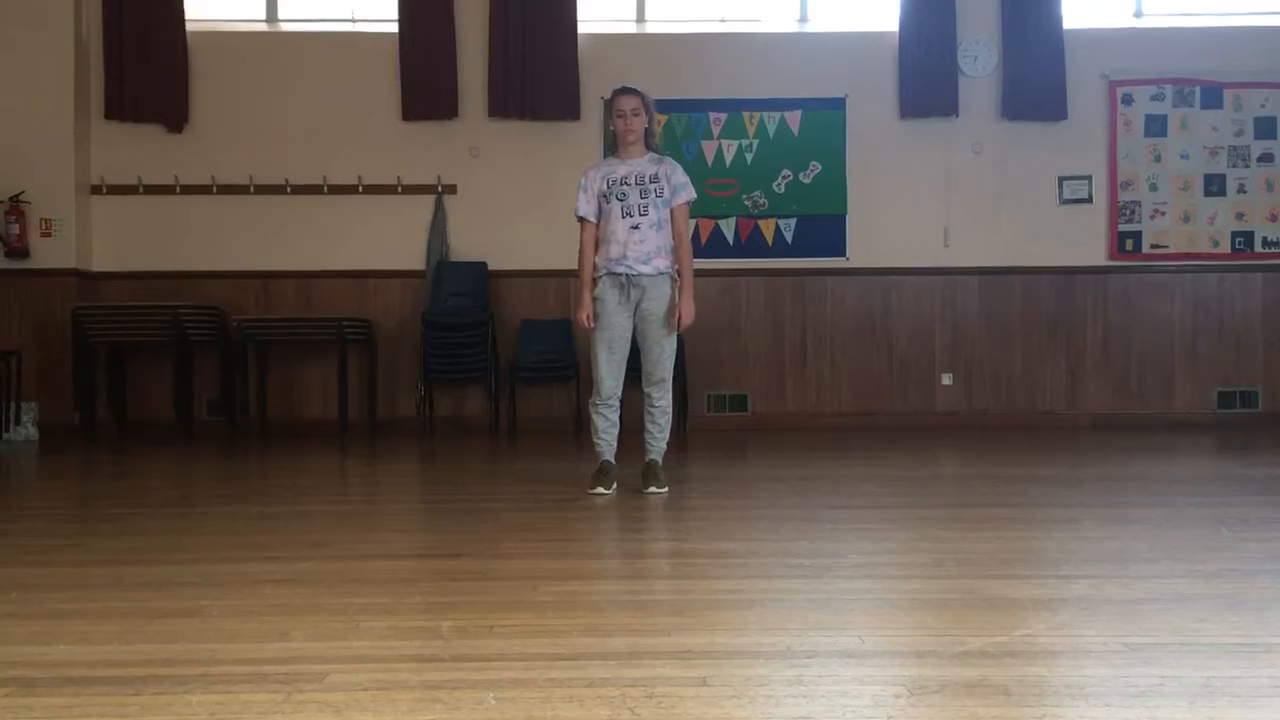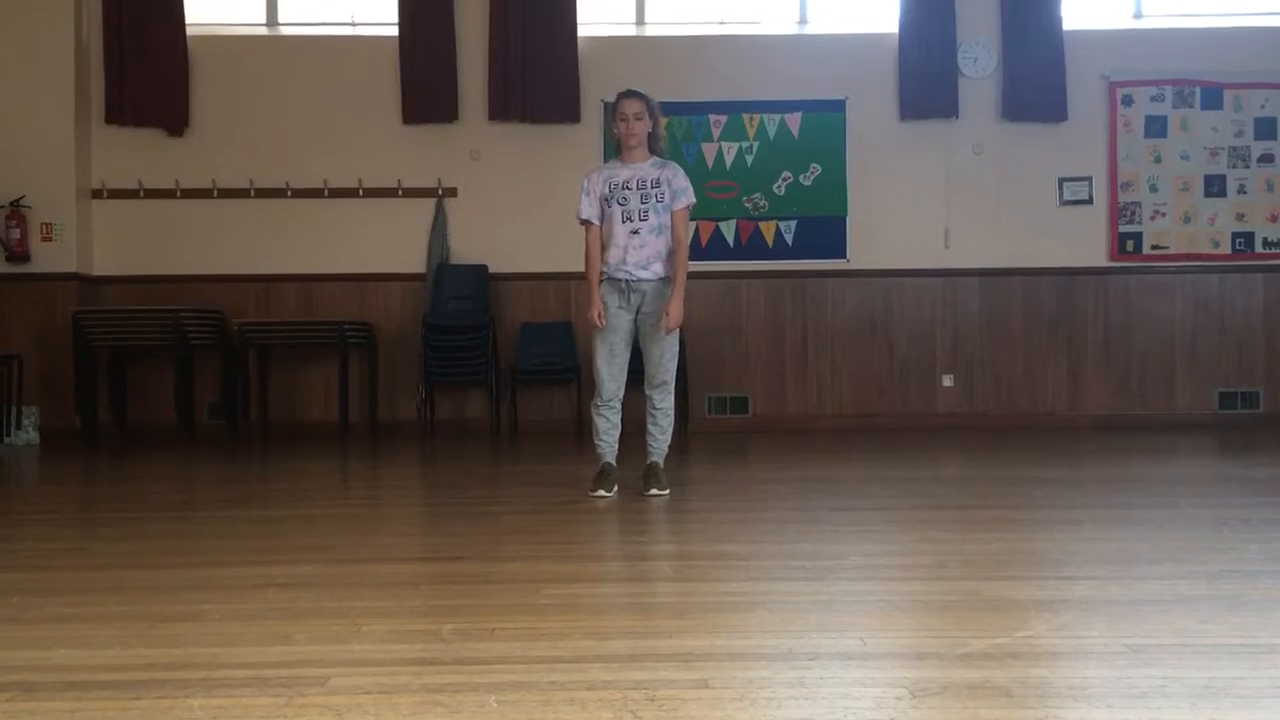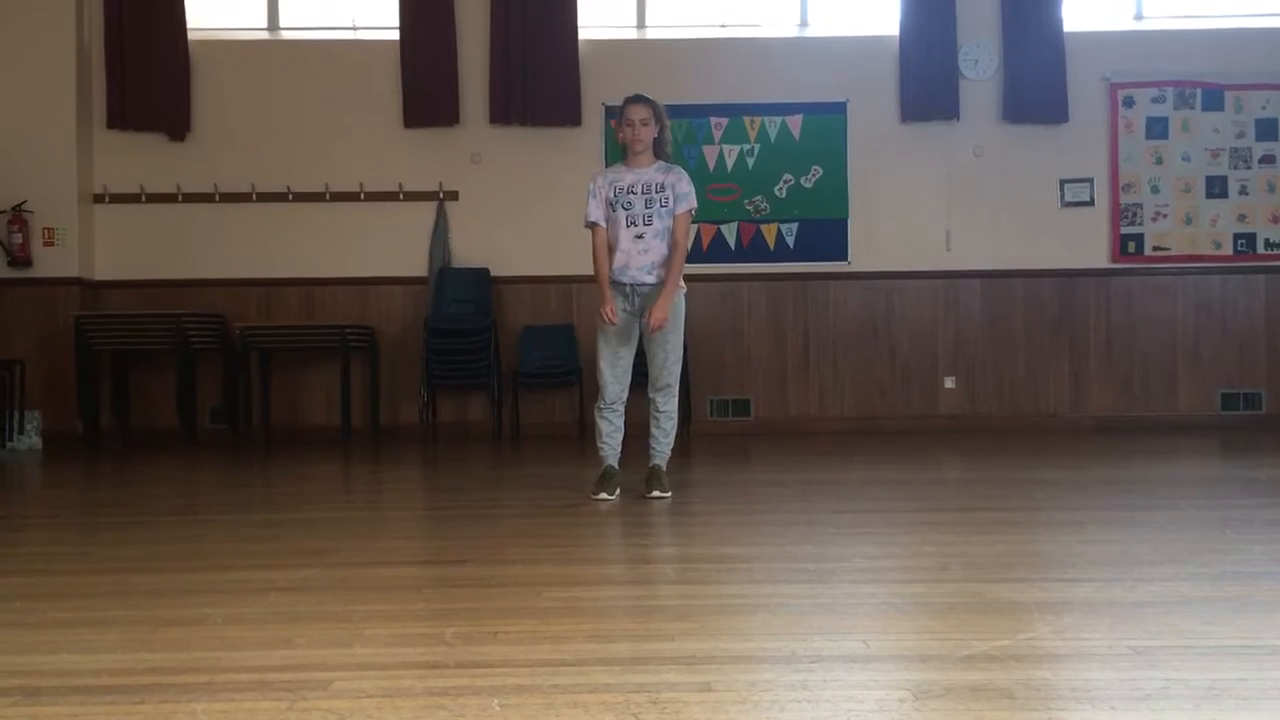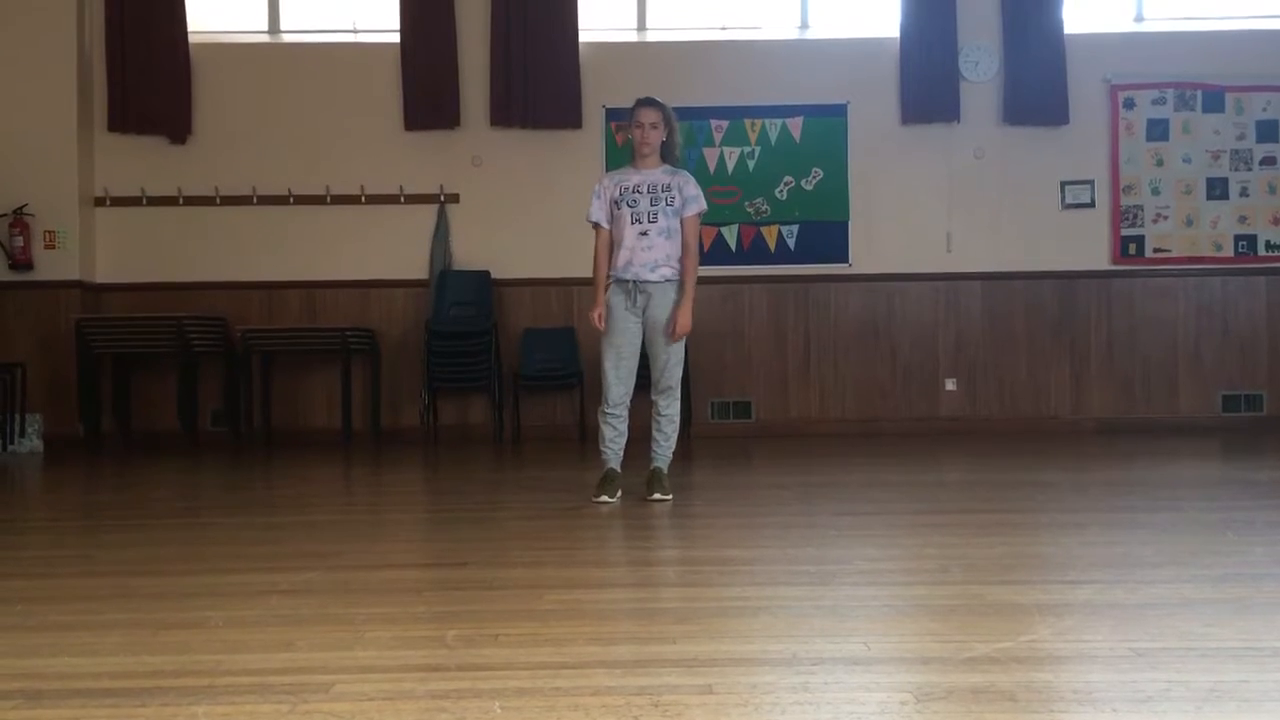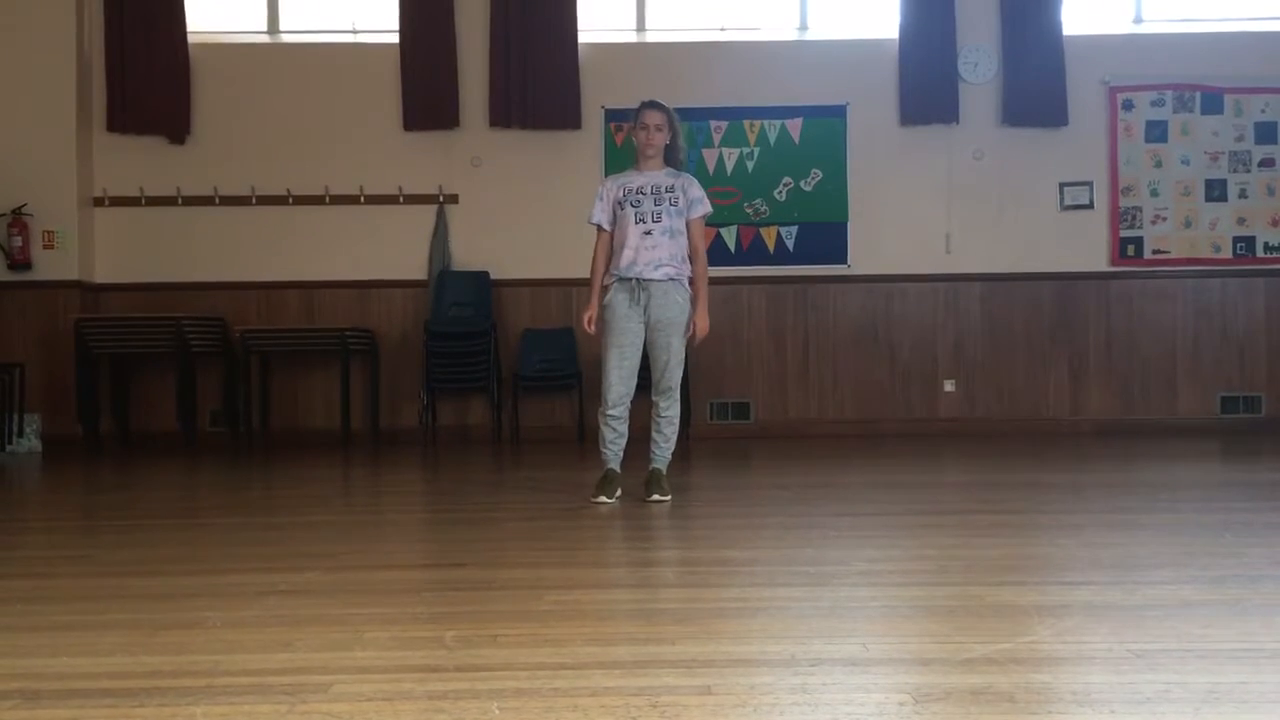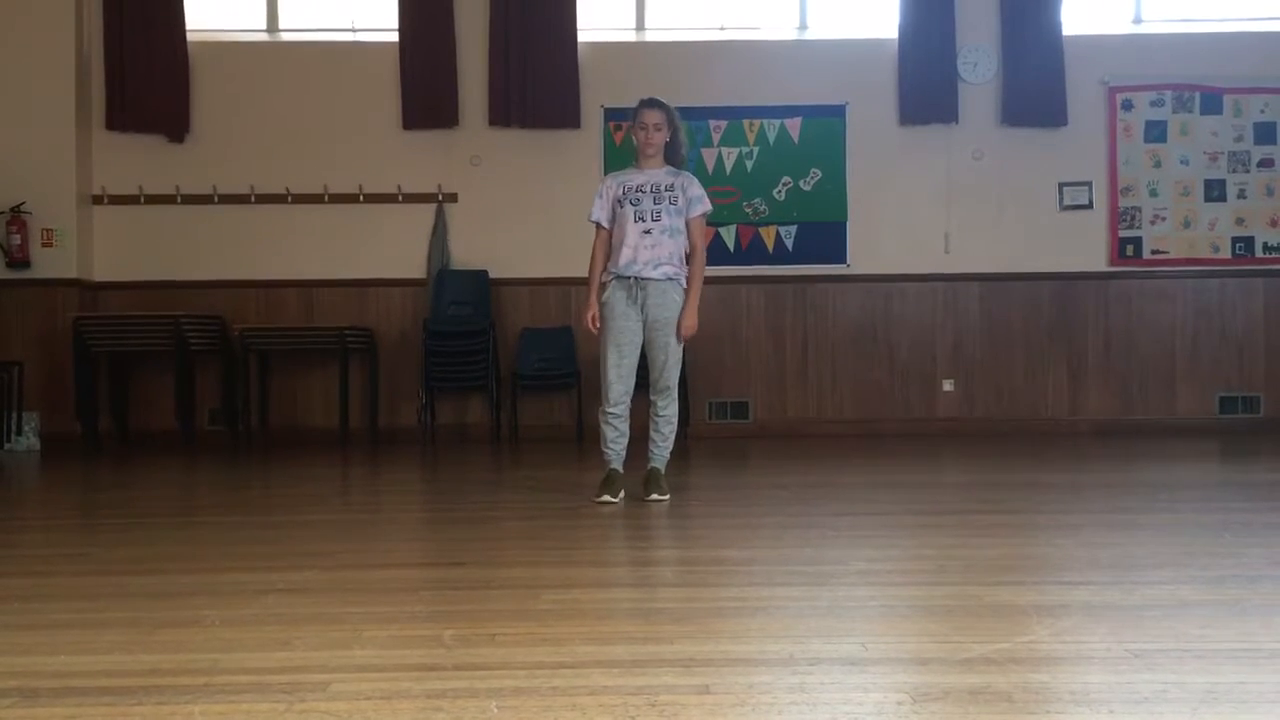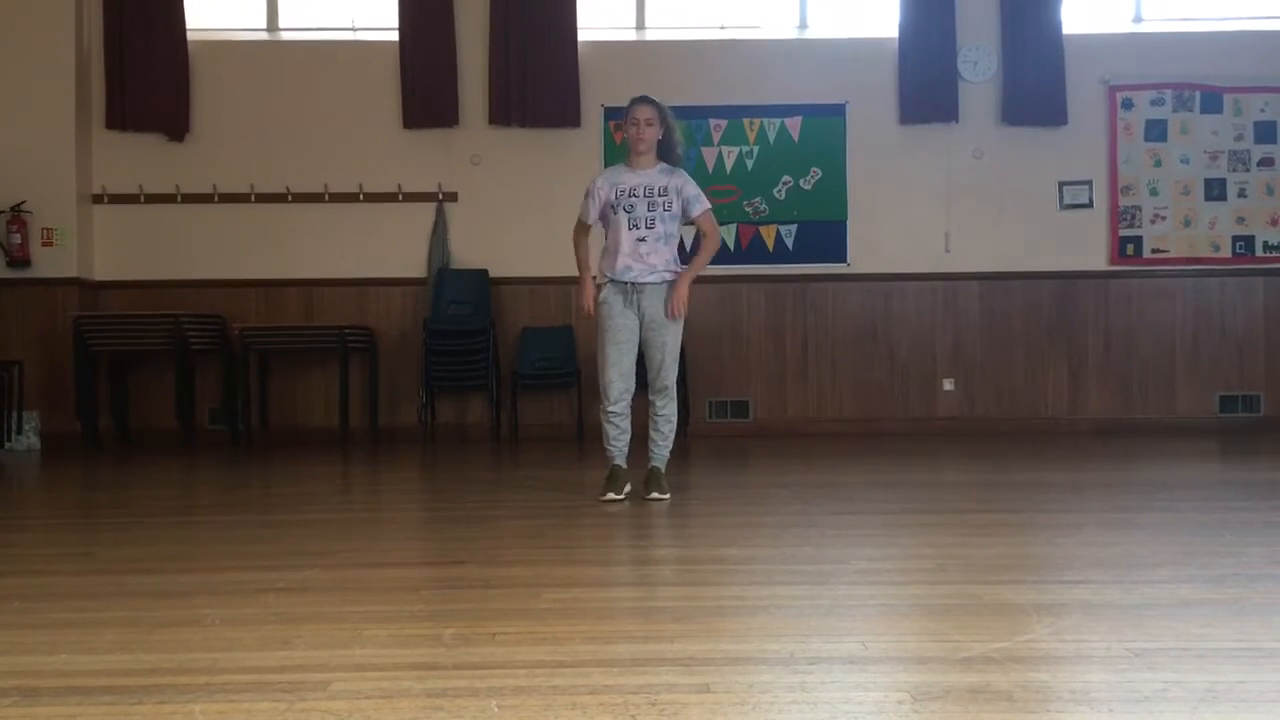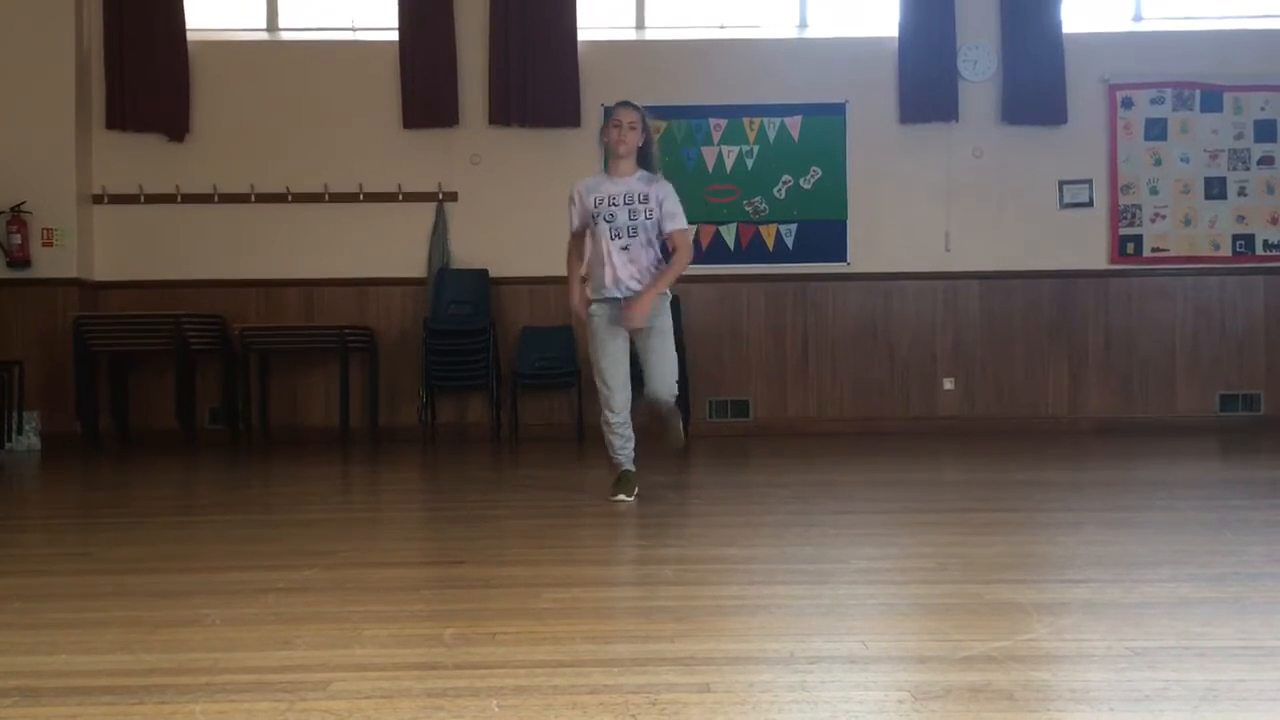
dt=0.3s
person 1, frame 1
left shoulder: (668, 170)
right shoulder: (596, 176)
left elbow: (682, 236)
right elbow: (588, 239)
left wrist: (686, 293)
right wrist: (585, 294)
left hip: (657, 282)
right hip: (612, 284)
left knee: (658, 379)
right knee: (606, 380)
left ankle: (653, 460)
right ankle: (606, 461)
person 1, frame 2
left shoulder: (670, 174)
right shoulder: (599, 178)
left elbow: (680, 241)
right elbow: (593, 242)
left wrist: (677, 296)
right wrist: (594, 296)
left hip: (657, 287)
right hip: (614, 288)
left knee: (660, 381)
right knee: (608, 382)
left ankle: (655, 463)
right ankle: (607, 463)
person 1, frame 3
left shoulder: (675, 178)
right shoulder: (604, 182)
left elbow: (679, 244)
right elbow: (600, 245)
left wrist: (664, 298)
right wrist: (606, 296)
left hip: (664, 291)
right hip: (619, 292)
left knee: (665, 384)
right knee: (611, 385)
left ankle: (658, 465)
right ankle: (609, 466)
person 1, frame 4
left shoulder: (682, 182)
right shoulder: (610, 183)
left elbow: (690, 247)
right elbow: (602, 245)
left wrist: (686, 303)
right wrist: (599, 298)
left hip: (667, 291)
right hip: (621, 292)
left knee: (667, 386)
right knee: (614, 386)
left ankle: (659, 468)
right ankle: (611, 468)
person 1, frame 5
left shoulder: (685, 185)
right shoulder: (613, 186)
left elbow: (698, 250)
right elbow: (602, 247)
left wrist: (701, 306)
right wrist: (593, 300)
left hip: (670, 291)
right hip: (623, 291)
left knee: (667, 387)
right knee: (615, 387)
left ankle: (658, 468)
right ankle: (611, 469)
person 1, frame 6
left shoulder: (685, 183)
right shoulder: (613, 184)
left elbow: (697, 249)
right elbow: (601, 245)
left wrist: (693, 304)
right wrist: (592, 298)
left hip: (667, 289)
right hip: (621, 290)
left knee: (665, 386)
right knee: (615, 386)
left ankle: (656, 468)
right ankle: (614, 468)
person 1, frame 7
left shoulder: (678, 181)
right shoulder: (605, 182)
left elbow: (711, 235)
right elbow: (581, 230)
left wrist: (685, 280)
right wrist: (585, 278)
left hip: (662, 292)
right hip: (615, 292)
left knee: (662, 386)
right knee: (615, 387)
left ankle: (656, 467)
right ankle: (617, 466)
person 1, frame 8
left shoulder: (659, 189)
right shoulder: (586, 190)
left elbow: (683, 250)
right elbow: (577, 241)
left wrist: (650, 295)
right wrist: (574, 282)
left hip: (651, 302)
right hip: (604, 304)
left knee: (662, 389)
right knee: (614, 397)
left ankle: (665, 409)
right ankle: (624, 469)
